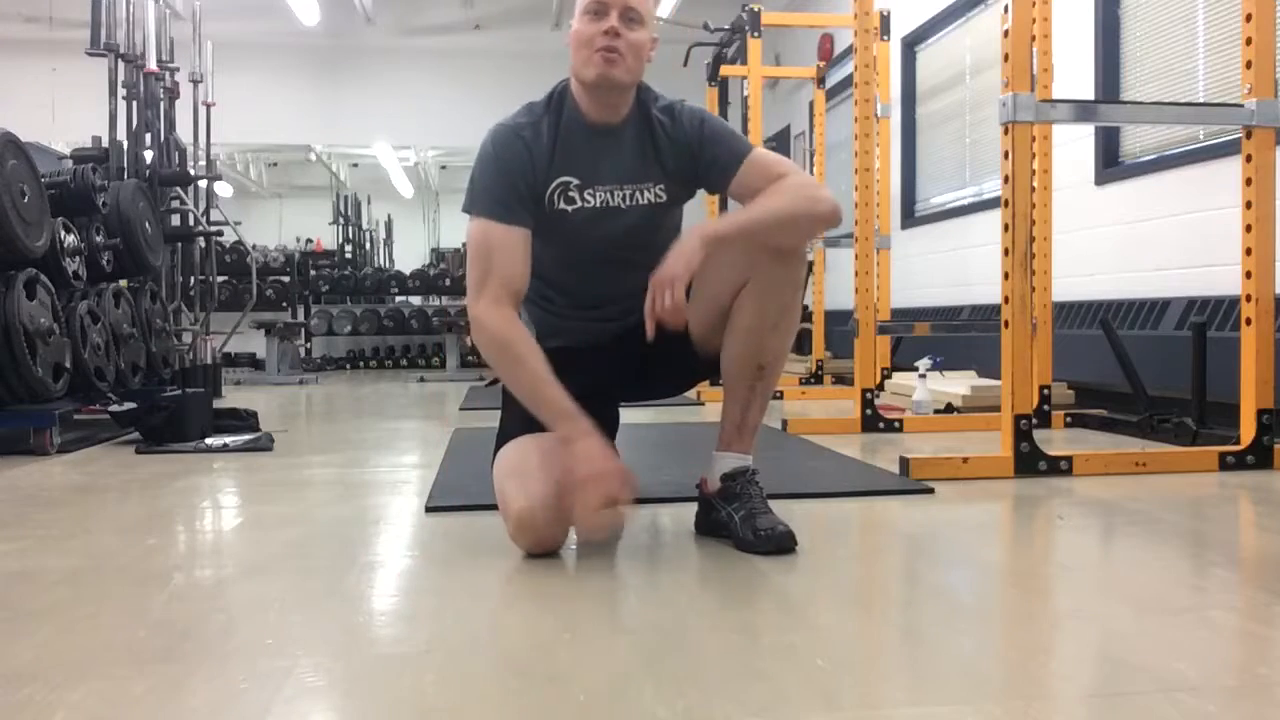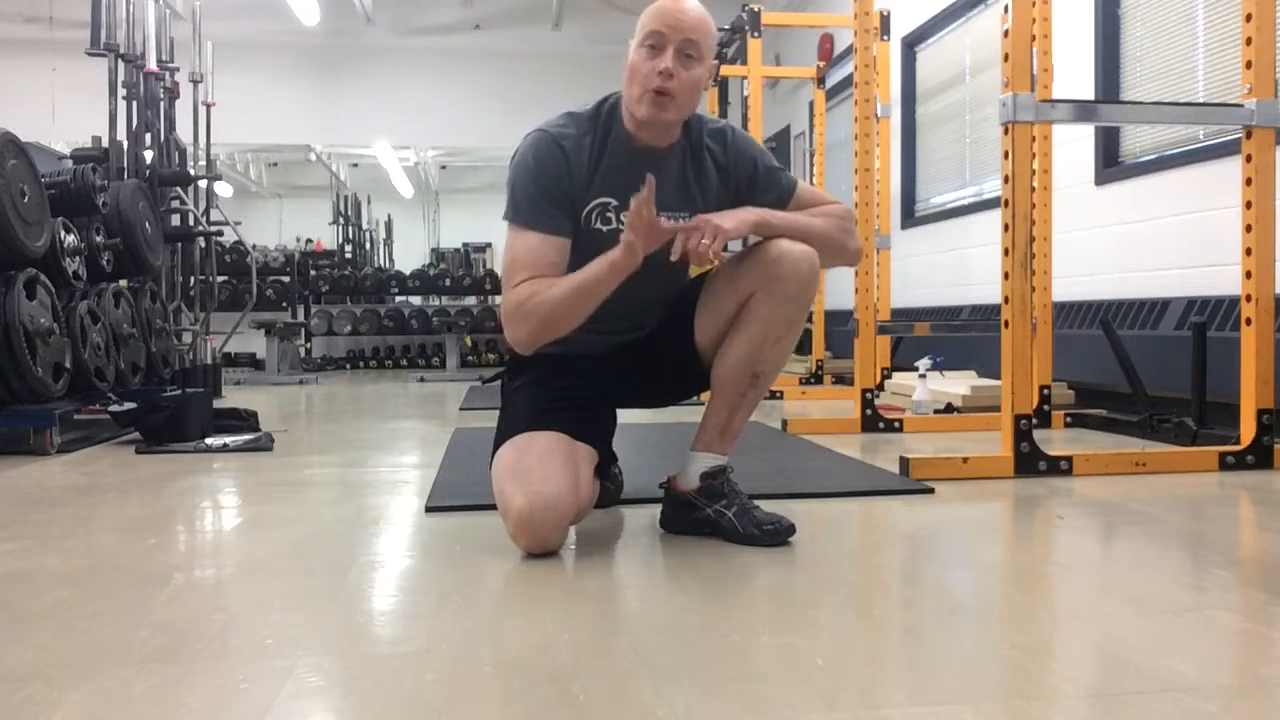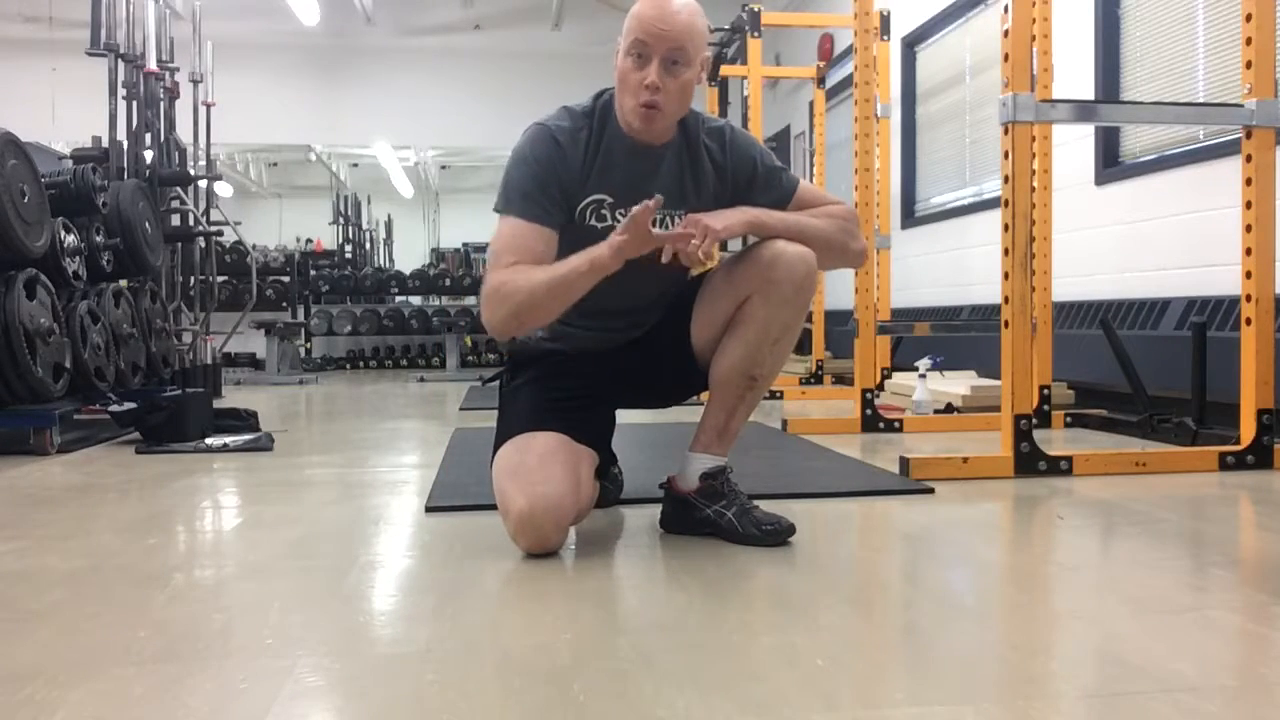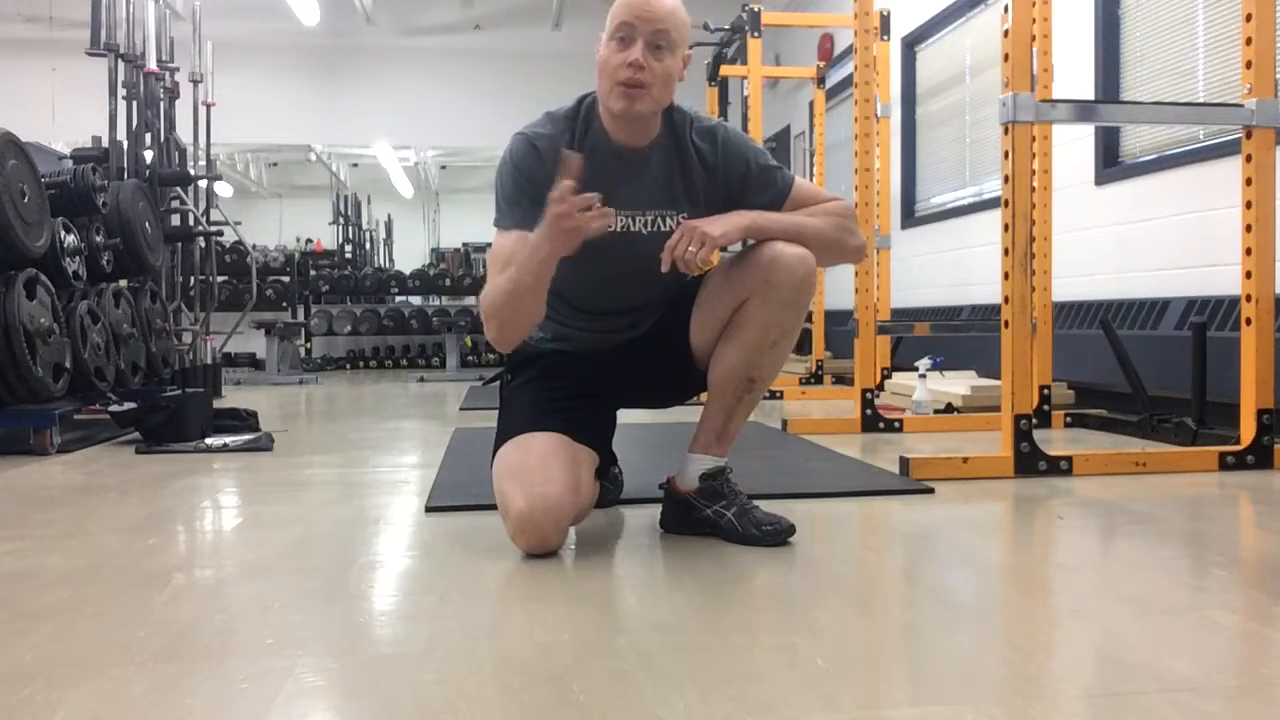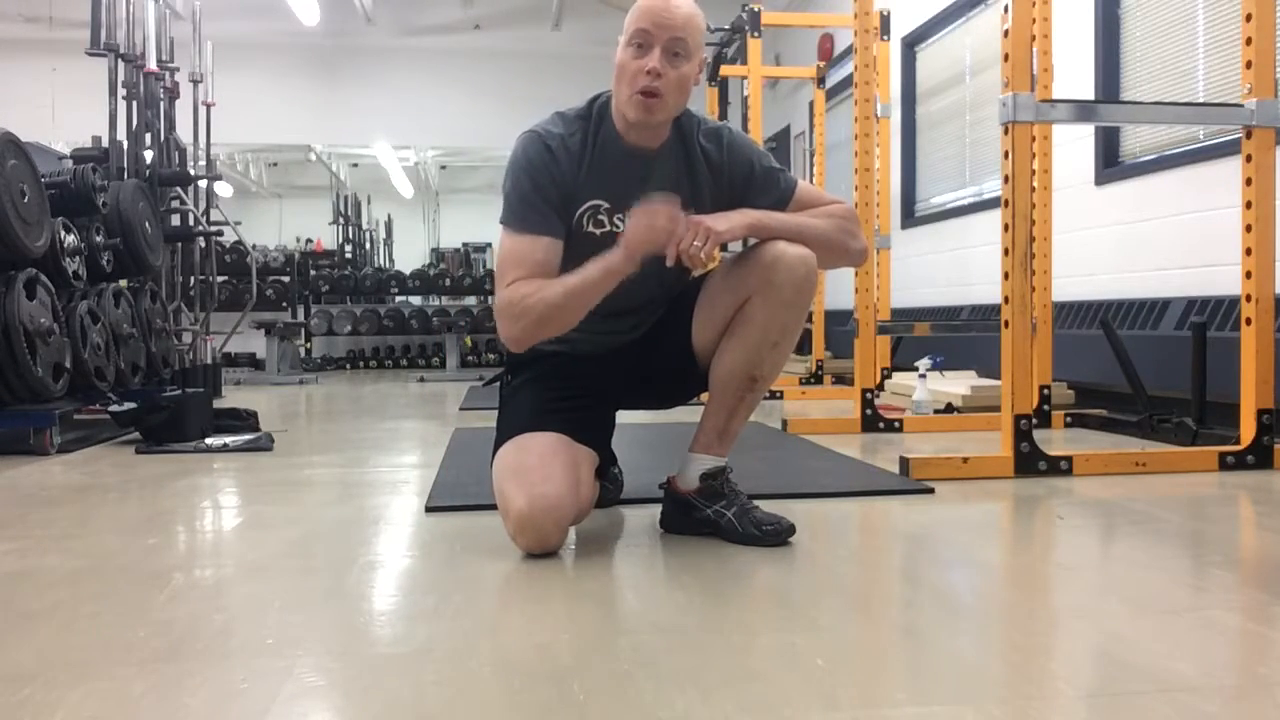
dt=1s
person 1, frame 1
left shoulder: (681, 128)
right shoulder: (517, 143)
left elbow: (818, 203)
right elbow: (492, 309)
left wrist: (702, 235)
right wrist: (577, 438)
left hip: (661, 326)
right hip: (561, 355)
left knee: (777, 246)
right knee: (538, 521)
left ankle: (729, 481)
right ankle: (599, 455)
person 1, frame 2
left shoulder: (724, 151)
right shoulder: (554, 150)
left elbow: (846, 235)
right elbow: (521, 326)
left wrist: (752, 217)
right wrist: (625, 254)
left hip: (664, 341)
right hip: (565, 359)
left knee: (792, 262)
right knee: (536, 520)
left ankle: (700, 483)
right ankle: (593, 471)
person 1, frame 3
left shoulder: (722, 149)
right shoulder: (552, 145)
left elbow: (849, 238)
right elbow: (500, 311)
left wrist: (746, 217)
right wrist: (610, 252)
left hip: (667, 340)
right hip: (564, 356)
left knee: (789, 264)
right knee: (536, 521)
left ankle: (700, 484)
right ankle: (594, 469)
person 1, frame 4
left shoulder: (712, 147)
right shoulder: (536, 151)
left elbow: (847, 234)
right elbow: (502, 331)
left wrist: (743, 221)
right wrist: (545, 244)
left hip: (666, 339)
right hip: (564, 357)
left knee: (788, 264)
right knee: (536, 522)
left ankle: (699, 484)
right ankle: (593, 470)
person 1, frame 5
left shoulder: (718, 151)
right shoulder: (548, 149)
left elbow: (850, 237)
right elbow: (515, 325)
left wrist: (746, 219)
right wrist: (623, 256)
left hip: (665, 340)
right hip: (564, 358)
left knee: (790, 264)
right knee: (536, 521)
left ankle: (699, 483)
right ankle: (593, 464)
